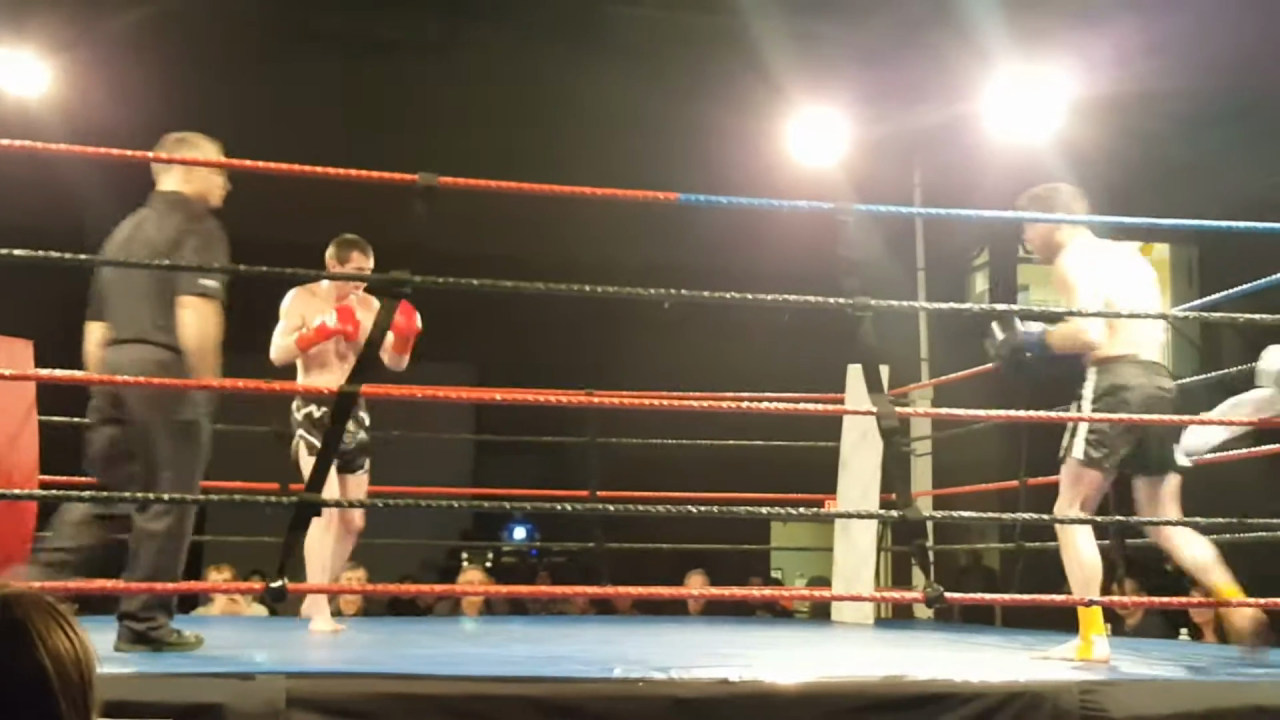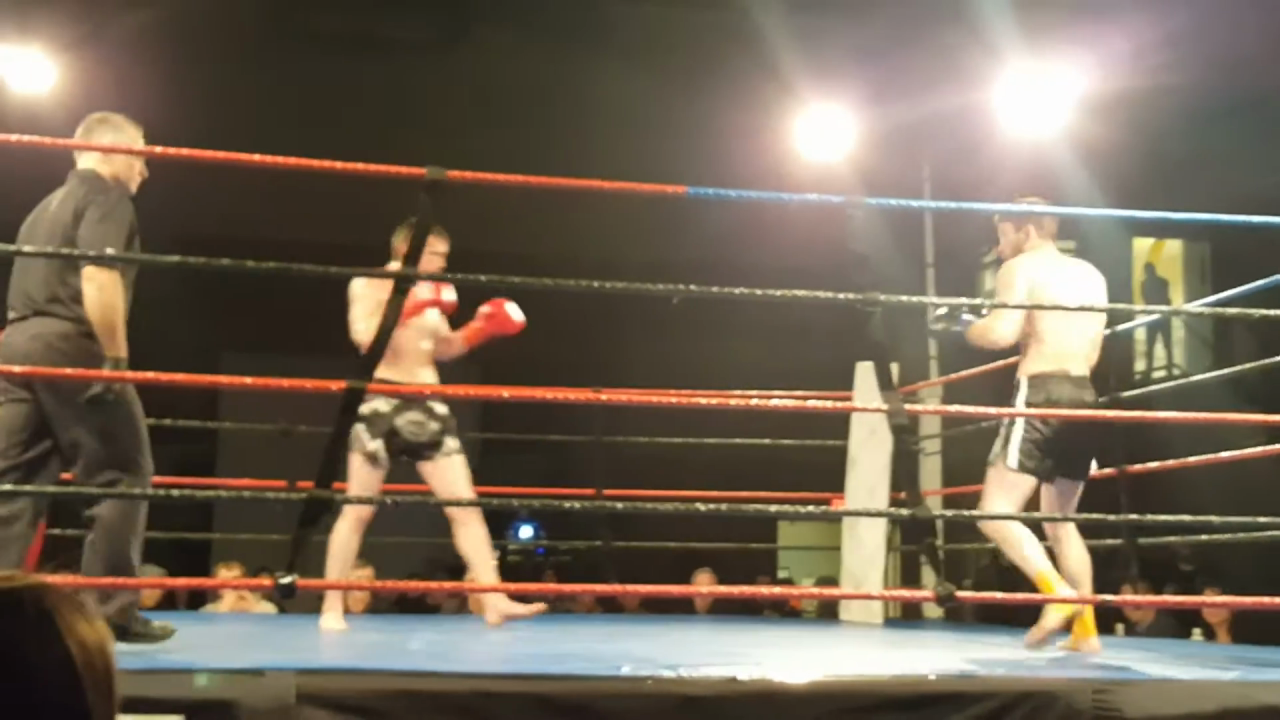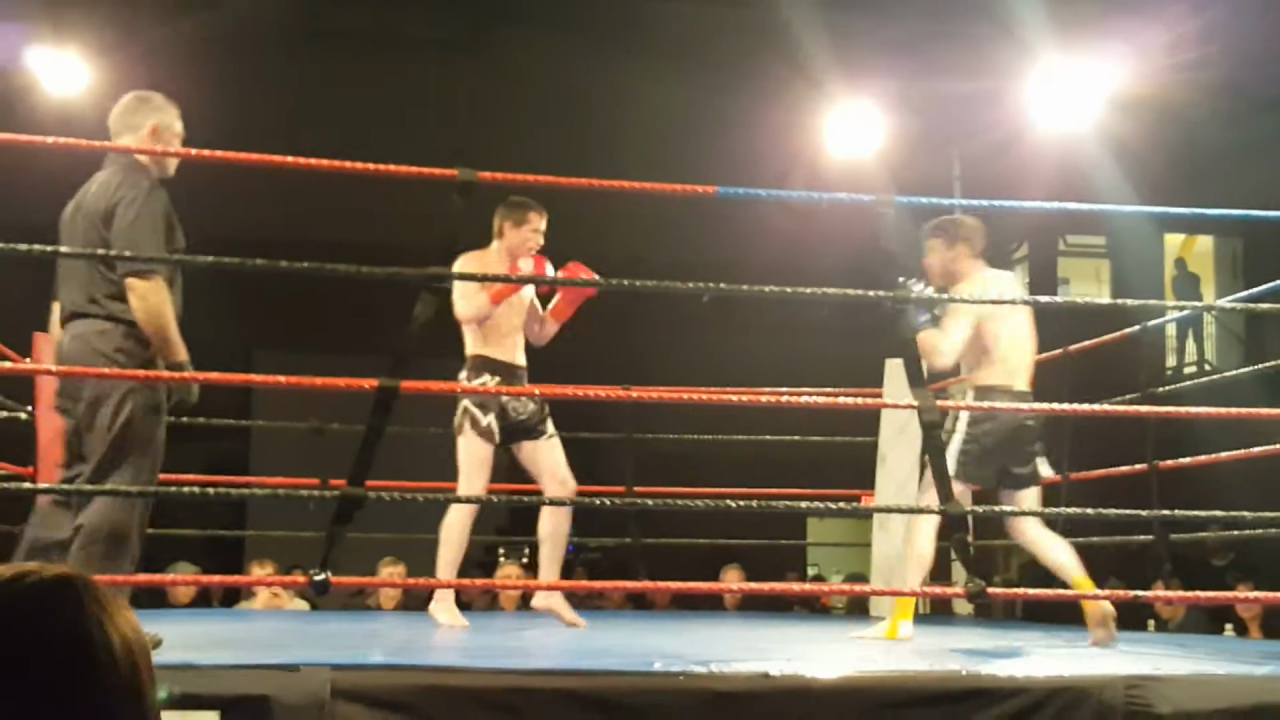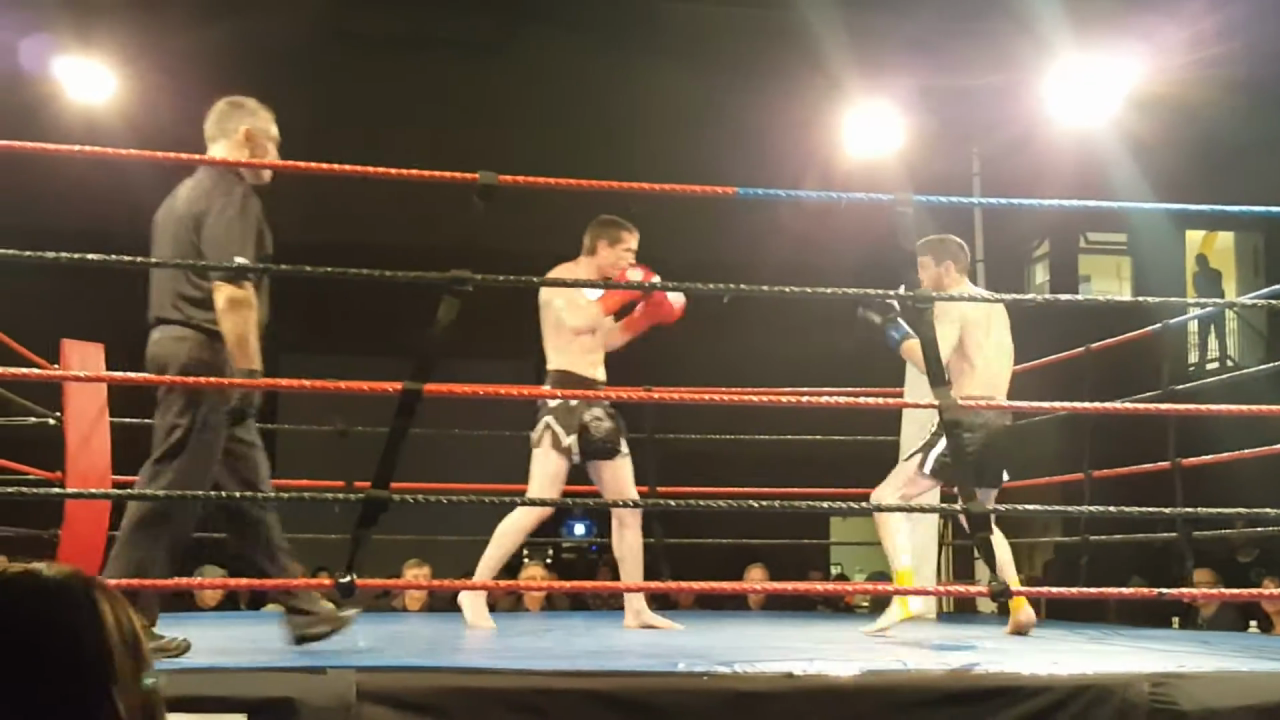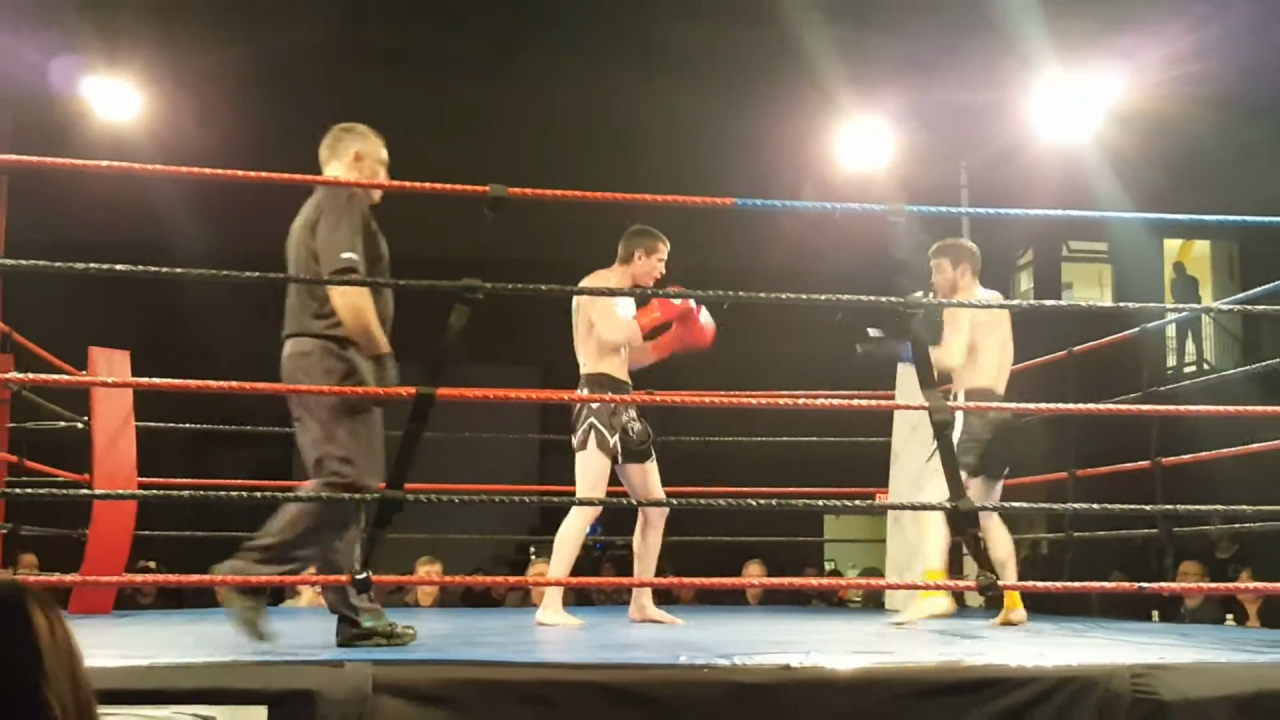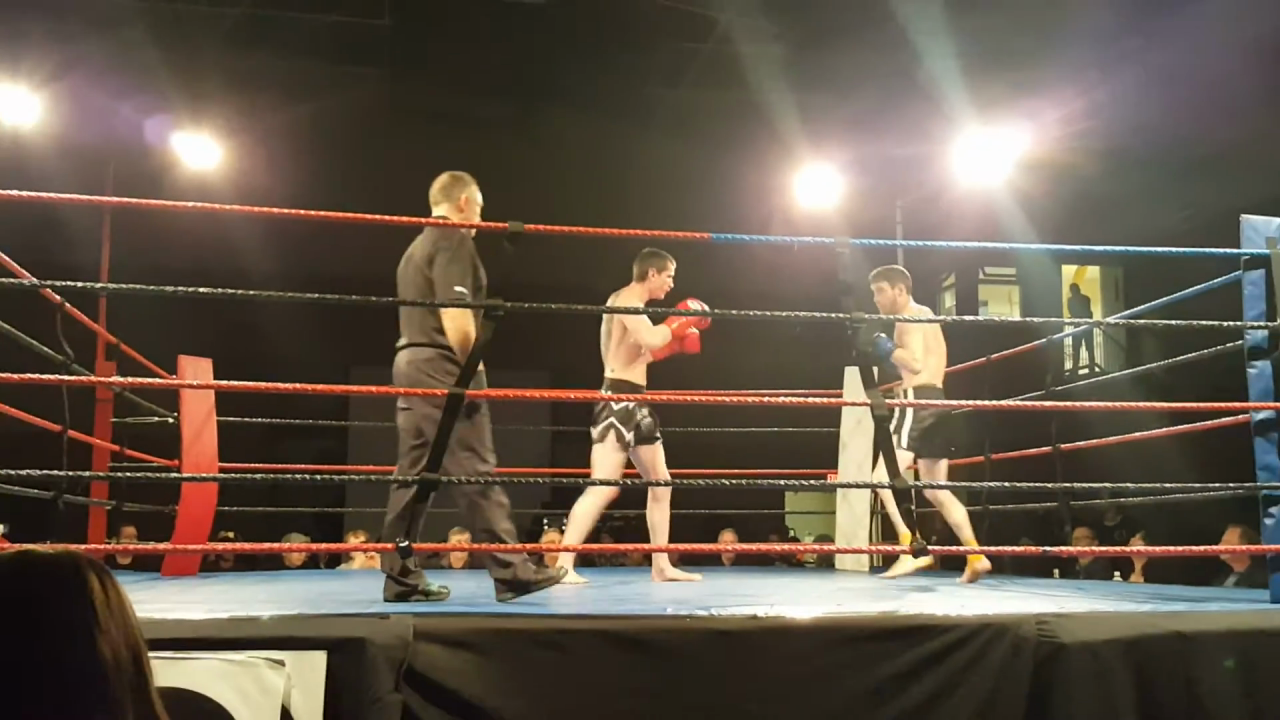
dt=0.4s
person 1, frame 1
left shoulder: (124, 231)
right shoulder: (198, 227)
left elbow: (96, 322)
right elbow: (196, 310)
left wrist: (97, 381)
right wrist: (203, 382)
left hip: (114, 367)
right hip: (161, 370)
left knee: (106, 492)
right knee: (170, 497)
right ankle: (144, 620)
person 1, frame 2
left shoulder: (45, 209)
right shoulder: (106, 199)
right elbow: (99, 280)
right wrist: (115, 357)
right hip: (69, 346)
right knee: (122, 474)
right ankle: (112, 607)
person 1, frame 3
left shoulder: (86, 195)
right shoulder: (140, 191)
left elbow: (63, 297)
right elbow: (143, 286)
left wrist: (61, 373)
right wrist: (179, 361)
left hip: (78, 342)
right hip: (119, 349)
left knee: (81, 482)
right knee: (120, 485)
person 1, frame 4
left shoulder: (184, 193)
right shoulder: (232, 195)
right elbow: (232, 293)
right wrist: (249, 372)
left hip: (177, 343)
right hip: (204, 352)
left knee: (248, 484)
right knee: (172, 488)
person 1, frame 5
left shoulder: (317, 209)
right shoulder: (343, 203)
right elbow: (345, 288)
right wrist: (381, 352)
left hip: (311, 355)
right hip: (334, 358)
left knee: (343, 487)
right knee: (348, 481)
right ankle: (254, 570)
person 1, frame 6
left shoulder: (414, 249)
right shoulder: (453, 242)
right elbow: (455, 313)
right wrist: (474, 369)
left hip: (410, 362)
right hip: (441, 366)
left knee: (414, 474)
right knee: (475, 471)
left ankle: (401, 575)
right ankle: (510, 569)
person 2, frame 1
left shoulder: (1071, 261)
right shoulder: (1130, 256)
left elbow: (1089, 333)
left wrist: (1032, 339)
left hip: (1115, 384)
right hip: (1159, 384)
left knee: (1071, 513)
right knee: (1165, 524)
left ankle: (1091, 637)
right ankle: (1240, 608)
person 2, frame 2
left shoulder: (1020, 269)
right shoulder: (1091, 275)
left elbow: (1002, 334)
left wrist: (961, 320)
left hip: (1040, 394)
right hip: (1082, 395)
left knee: (996, 514)
right knee: (1060, 522)
left ankle: (1059, 596)
right ankle: (1085, 630)
person 2, frame 3
left shoulder: (969, 291)
right shoulder: (1008, 283)
left elbow: (942, 357)
left wrist: (918, 321)
right wrist: (933, 315)
left hip: (987, 410)
right hip: (1021, 411)
left knee: (927, 511)
right knee: (1027, 528)
left ankle: (900, 619)
right ankle: (1095, 602)
person 2, frame 4
left shoulder: (952, 302)
right shoulder: (990, 303)
left elbow: (932, 359)
left wrist: (896, 331)
right wrist: (903, 325)
left hip: (966, 419)
right hip: (995, 419)
left knee: (886, 499)
right knee: (978, 520)
left ankle: (905, 597)
right ankle: (1020, 607)
person 2, frame 5
left shoulder: (961, 307)
right shoulder: (993, 302)
left elbow: (950, 359)
left hip: (971, 410)
right hip: (994, 412)
right knee: (985, 515)
left ankle: (933, 594)
right ankle: (1013, 604)
person 2, frame 6
left shoulder: (910, 314)
right shoulder: (921, 316)
left elbow: (915, 363)
left wrist: (885, 349)
right wrist: (879, 347)
left hip: (917, 404)
right hip: (932, 405)
left knee: (883, 478)
right knee: (937, 491)
left ankle: (911, 549)
right ankle: (976, 557)
person 3, frame 1
left shoulder: (369, 306)
right shoulder: (301, 298)
left elbow: (395, 362)
right elbow: (277, 354)
left wrist: (404, 334)
right wrist: (321, 331)
left hip: (353, 412)
right hip: (314, 409)
left knee: (353, 521)
right knee: (328, 508)
left ankle: (314, 600)
right ankle: (320, 610)
person 3, frame 2
left shoulder: (431, 291)
right shoulder: (369, 285)
right elbow: (363, 335)
left wrist: (481, 327)
right wrist: (414, 304)
left hip: (428, 405)
right hip: (383, 403)
left knee: (464, 505)
right knee: (359, 510)
left ankle: (493, 600)
right ankle: (332, 606)
person 3, frame 3
left shoulder: (524, 275)
right shoulder: (471, 263)
left elbow: (538, 334)
right elbow: (465, 311)
left wrist: (569, 297)
right wrist: (512, 284)
left hip: (520, 386)
right hip: (484, 381)
left knee: (563, 486)
right knee: (472, 493)
left ankle: (549, 589)
right ankle: (443, 597)
person 3, frame 4
left shoulder: (598, 289)
right shoulder: (562, 279)
right elbow: (575, 323)
left wrist: (647, 314)
right wrist: (622, 294)
left hip: (596, 401)
right hip: (565, 398)
left knee: (629, 506)
right knee: (539, 505)
left ankle: (636, 608)
right ankle: (475, 591)
person 3, frame 5
left shoulder: (624, 297)
right shoulder: (597, 285)
right elbow: (611, 336)
left wrist: (681, 336)
right wrist: (660, 310)
left hip: (622, 403)
right hip: (599, 399)
left knee: (655, 505)
right knee: (589, 505)
left ankle: (642, 602)
right ankle: (550, 604)
person 3, frame 6
left shoulder: (632, 306)
right shoulder: (626, 301)
right elbow: (652, 339)
left wrist: (677, 343)
right wrist: (682, 320)
left hip: (636, 404)
right hip: (619, 400)
left knee: (661, 483)
right knee: (604, 488)
left ankle: (661, 565)
right ankle: (563, 564)
